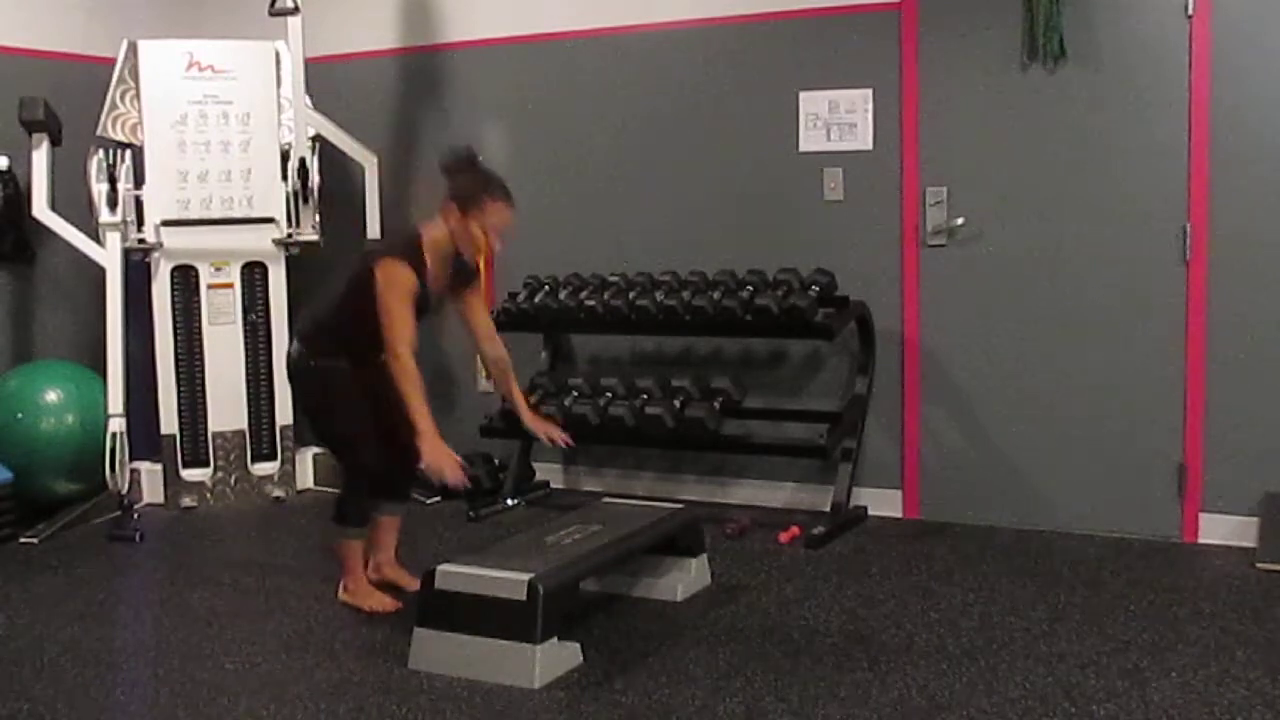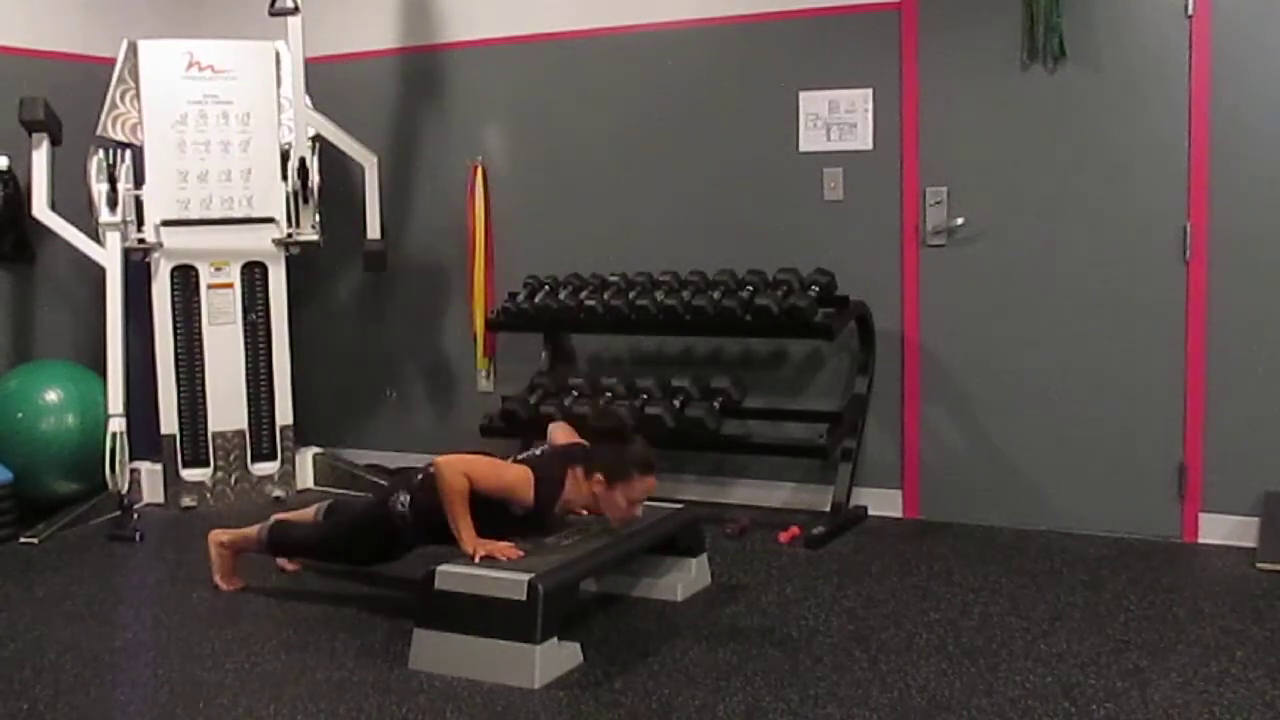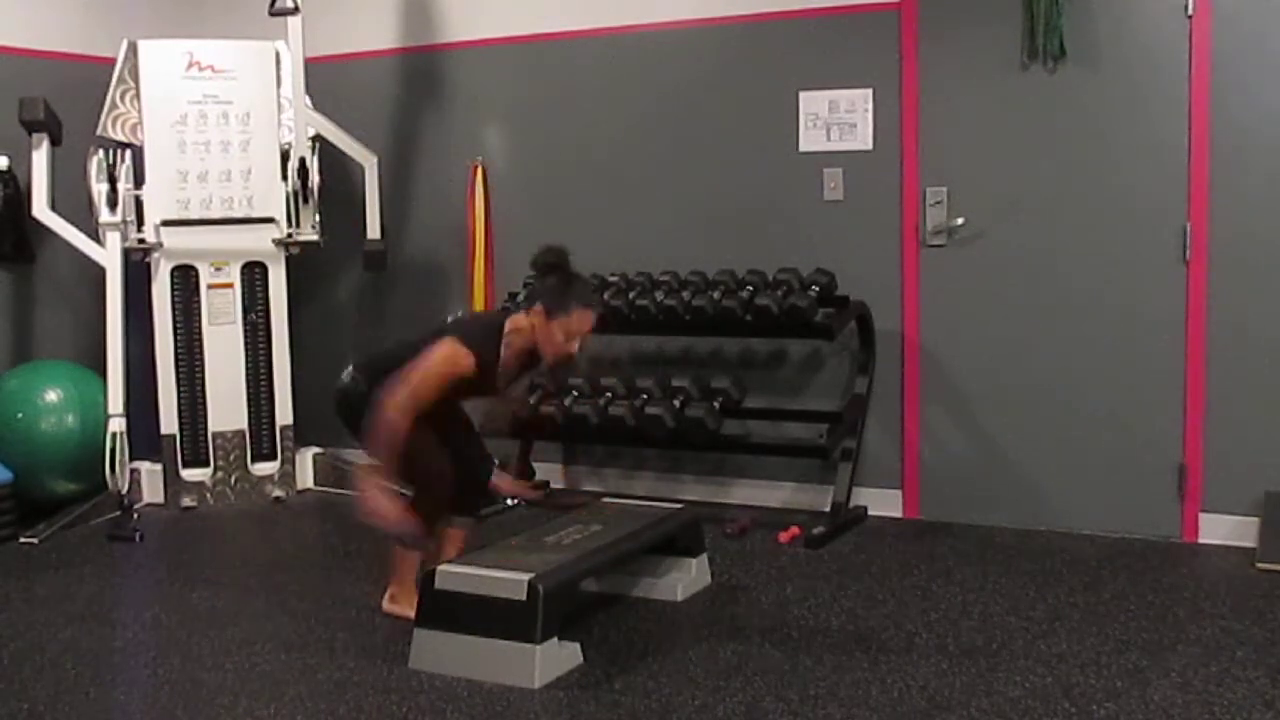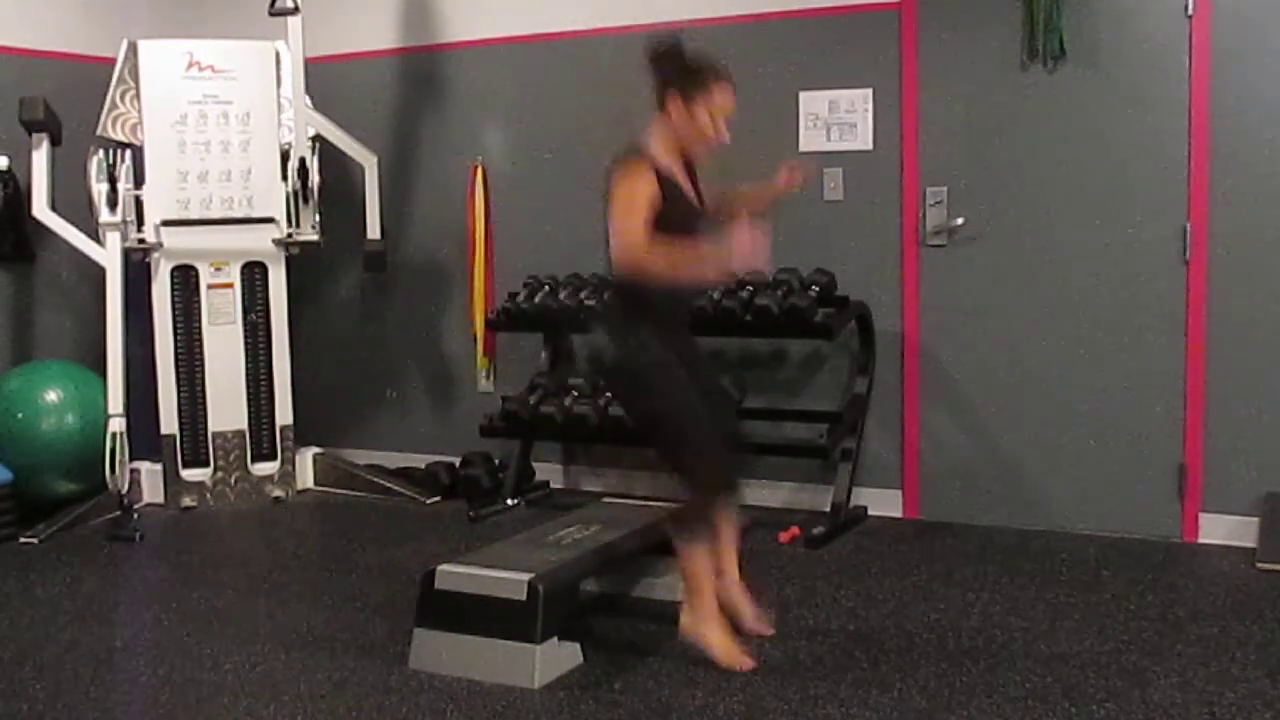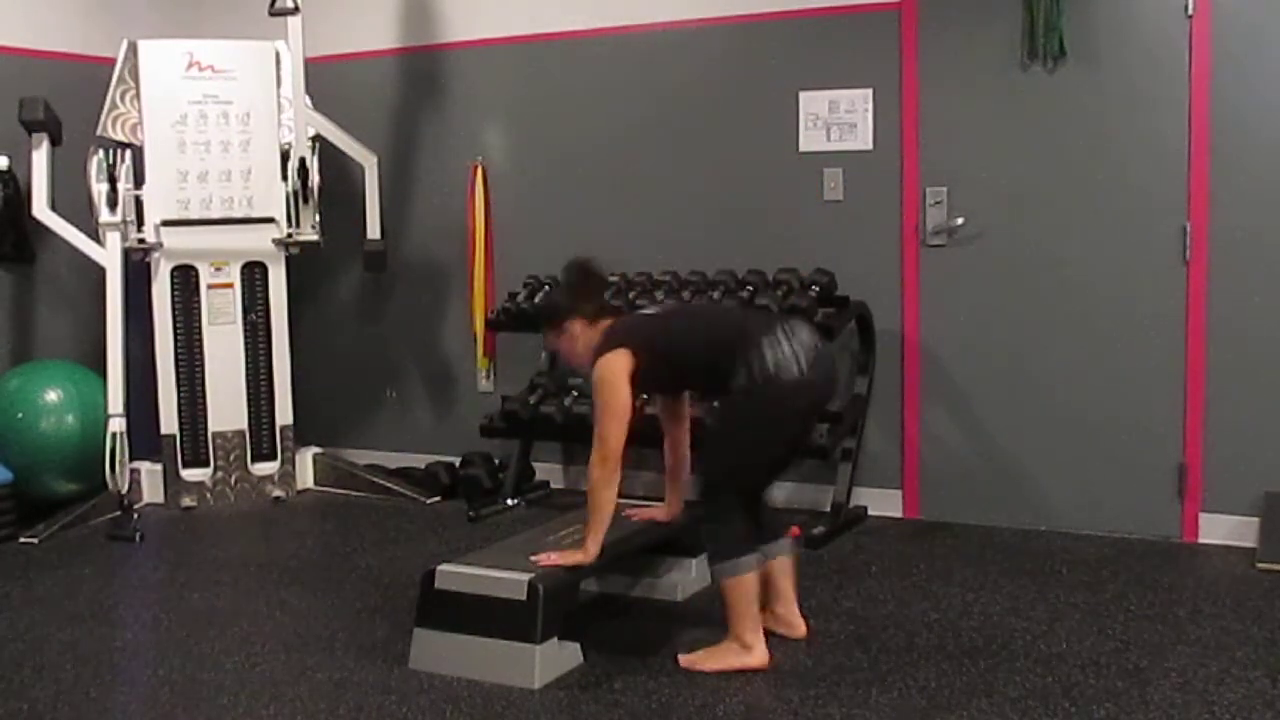
dt=1s
person 1, frame 1
left shoulder: (462, 268)
right shoulder: (401, 262)
left elbow: (490, 345)
right elbow: (403, 358)
left wrist: (526, 415)
right wrist: (430, 439)
left hip: (364, 362)
right hip: (318, 364)
left knee: (402, 456)
right knee: (366, 464)
left ankle: (382, 563)
right ankle: (352, 581)
person 1, frame 2
left shoulder: (578, 464)
right shoulder: (532, 487)
left elbow: (558, 426)
right elbow: (446, 467)
left wrist: (570, 507)
right wrist: (472, 543)
left hip: (432, 497)
right hip: (415, 509)
left knee: (353, 520)
right knee: (330, 542)
left ankle: (294, 518)
right ankle: (227, 541)
person 1, frame 3
left shoulder: (533, 348)
right shoulder: (472, 346)
right elbow: (396, 405)
left wrist: (493, 472)
right wrist: (377, 480)
left hip: (427, 397)
right hip: (368, 392)
left knee: (477, 476)
right knee: (437, 479)
right ankle: (400, 594)
person 1, frame 4
left shoulder: (684, 171)
right shoulder: (638, 172)
left elbow: (719, 210)
right elbow: (626, 254)
left wrist: (769, 193)
right wrist: (723, 257)
left hip: (674, 344)
right hip: (639, 349)
left knee: (720, 456)
right knee: (709, 463)
left ankle: (726, 589)
right ankle: (701, 613)
person 1, frame 5
left shoulder: (614, 352)
right shoulder: (644, 337)
left elbow: (607, 459)
right elbow: (677, 426)
left wrist: (589, 547)
right wrist: (672, 503)
left hip: (773, 369)
right hip: (807, 355)
left knee: (721, 505)
right knee: (744, 494)
left ankle: (746, 643)
right ankle: (786, 615)
